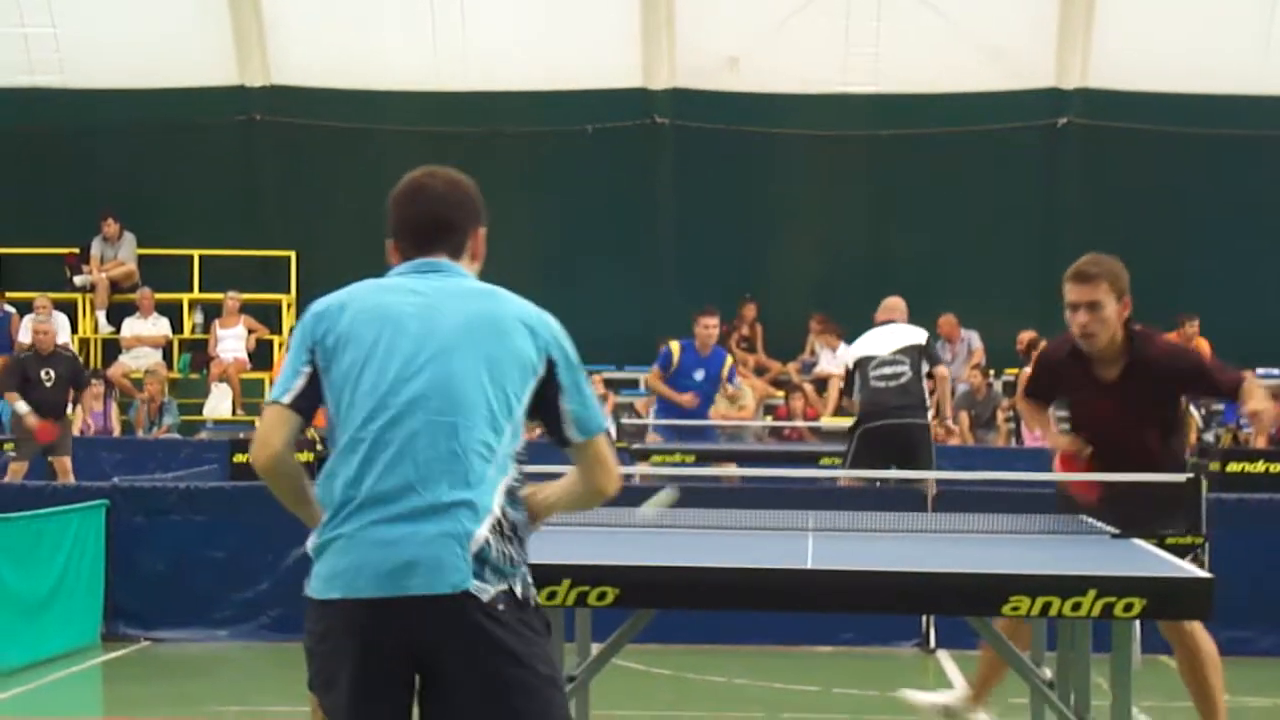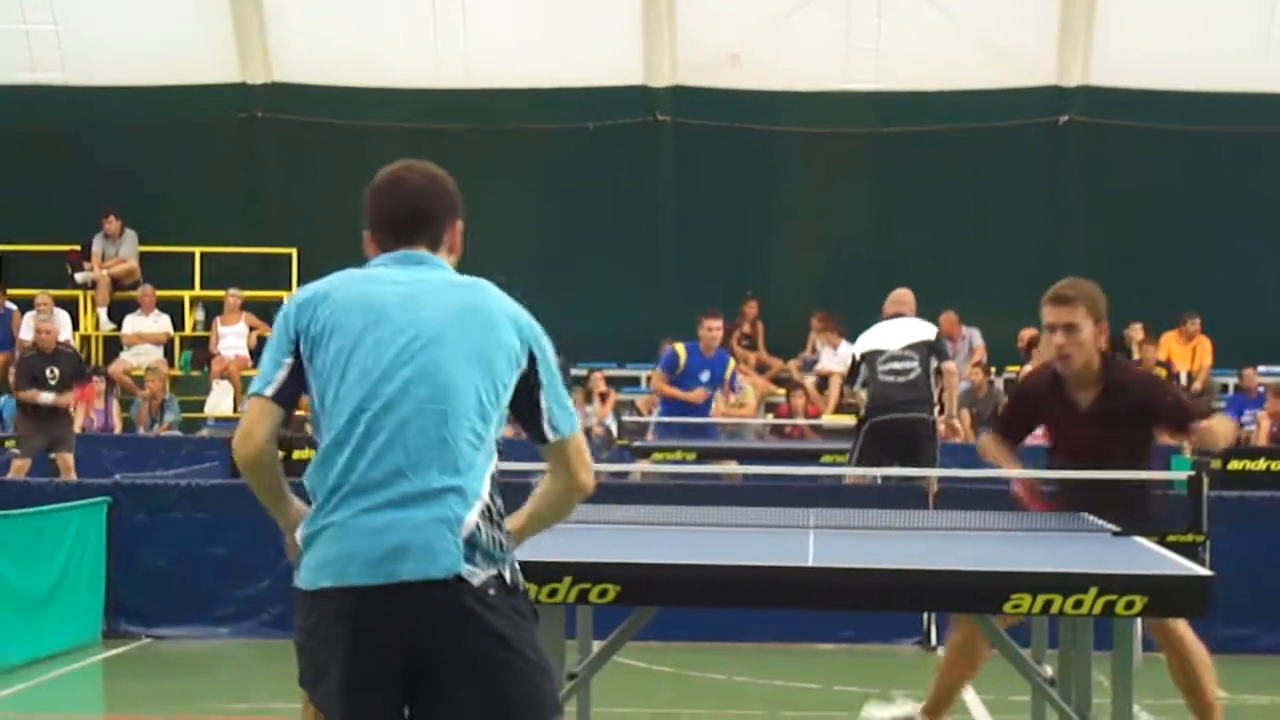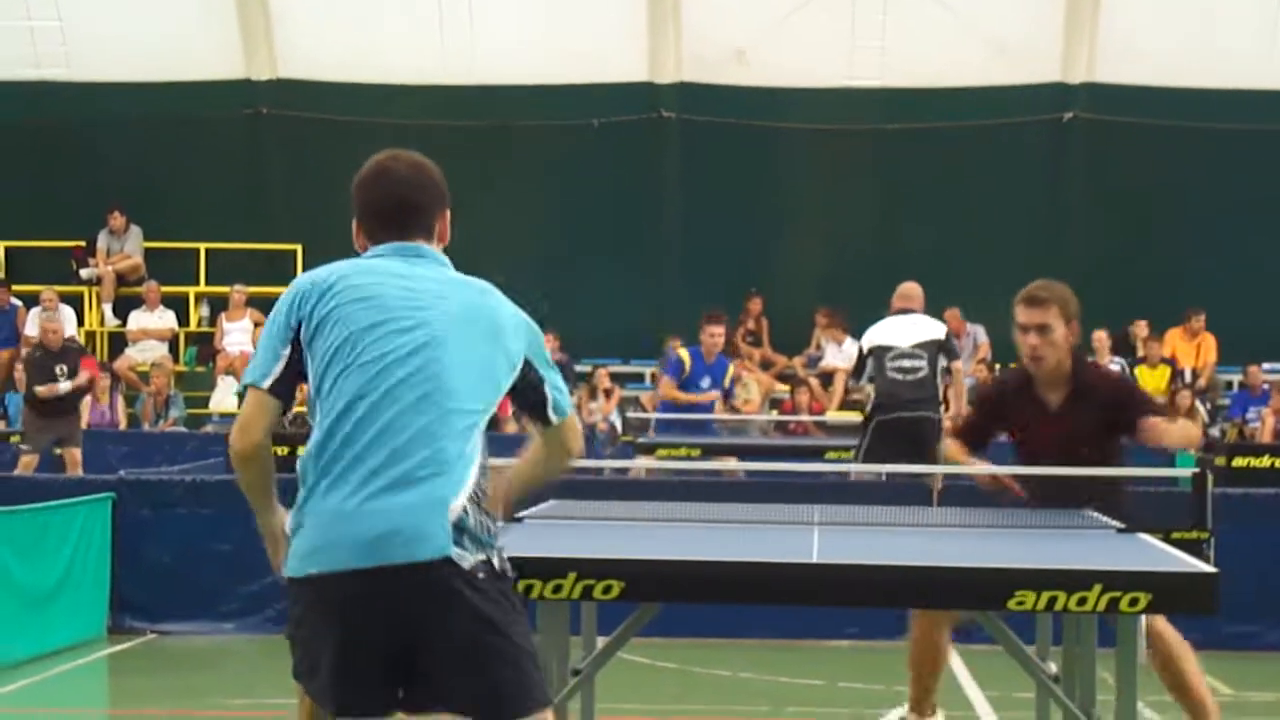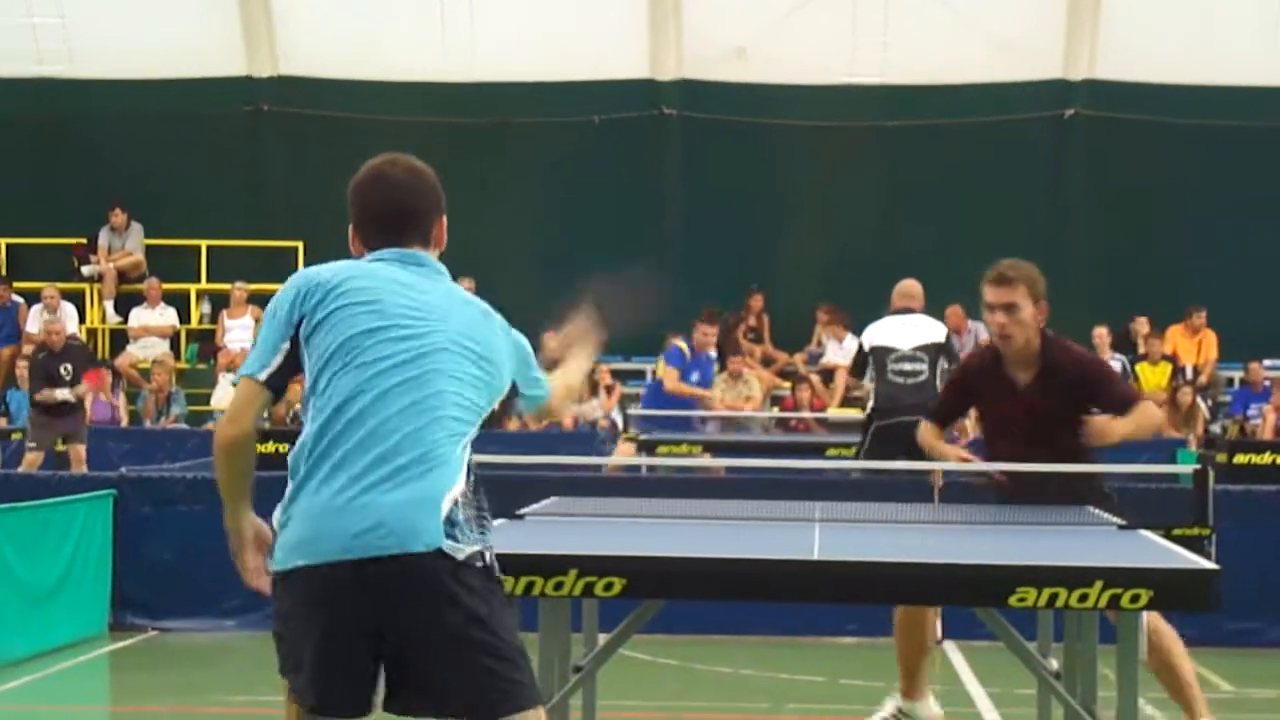
dt=0.1s
person 1, frame 1
left shoulder: (332, 311)
right shoulder: (529, 322)
left elbow: (267, 453)
right elbow: (602, 479)
right wrist: (548, 499)
left hip: (348, 577)
right hip: (471, 579)
person 1, frame 2
left shoulder: (314, 301)
right shoulder: (507, 314)
left elbow: (250, 446)
right elbow: (576, 477)
left wrist: (291, 517)
right wrist: (513, 529)
left hip: (339, 567)
right hip: (460, 565)
person 1, frame 3
left shoulder: (314, 290)
right shoulder: (498, 312)
left elbow: (248, 439)
right elbow: (565, 441)
left wrist: (274, 519)
right wrist: (504, 490)
left hip: (327, 557)
right hip: (445, 553)
person 1, frame 4
left shoulder: (312, 287)
right shoulder: (488, 327)
left elbow: (234, 431)
right elbow: (554, 397)
left wrist: (239, 520)
right wrist: (581, 353)
left hip: (314, 549)
right hip: (434, 548)
person 2, frame 1
left shoulder: (1168, 359)
right shoulder: (1060, 358)
right elbow: (1029, 402)
right wrist: (1053, 436)
left hip: (1161, 505)
right hip: (1095, 501)
left knee: (1174, 616)
person 2, frame 2
left shoulder: (1139, 388)
right shoulder: (1037, 387)
left elbow: (1216, 429)
right elbow: (994, 440)
left wrist: (1215, 432)
right wrist: (1014, 472)
left hip: (1133, 525)
left knee: (1166, 623)
right knee: (975, 613)
person 2, frame 3
left shoulder: (1108, 388)
right shoulder: (1005, 391)
left elbow: (1188, 435)
right elbow: (954, 445)
left wrist: (1172, 433)
right wrist: (974, 468)
left knee: (1146, 622)
right knee: (933, 607)
person 2, frame 4
left shoulder: (1079, 364)
right shoulder: (976, 369)
left elbow: (1151, 414)
right elbow: (928, 429)
left wrist: (1119, 427)
right wrist: (947, 452)
left hip: (1078, 506)
right hip: (1007, 504)
